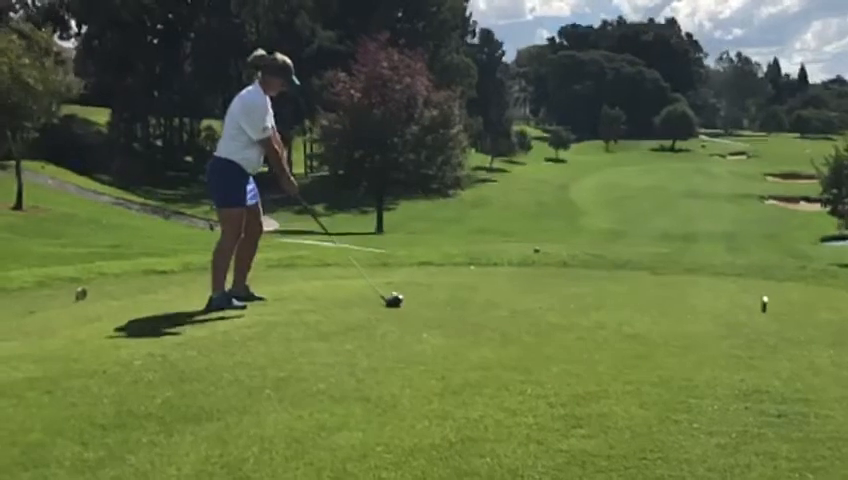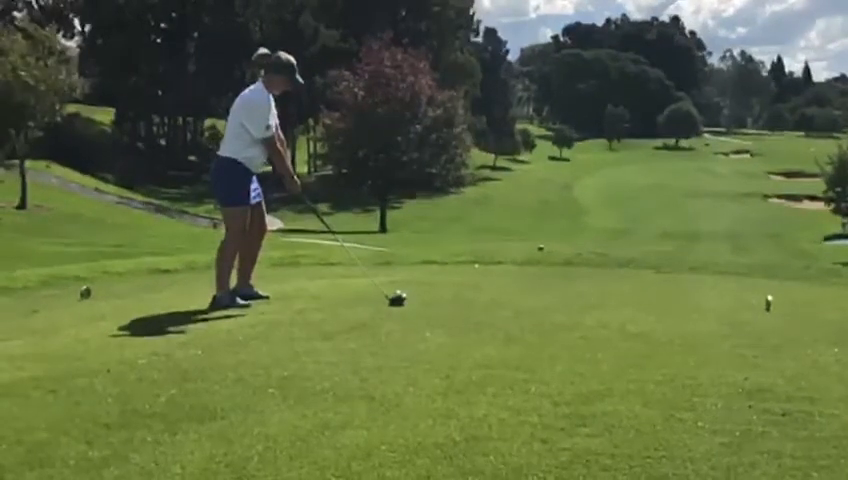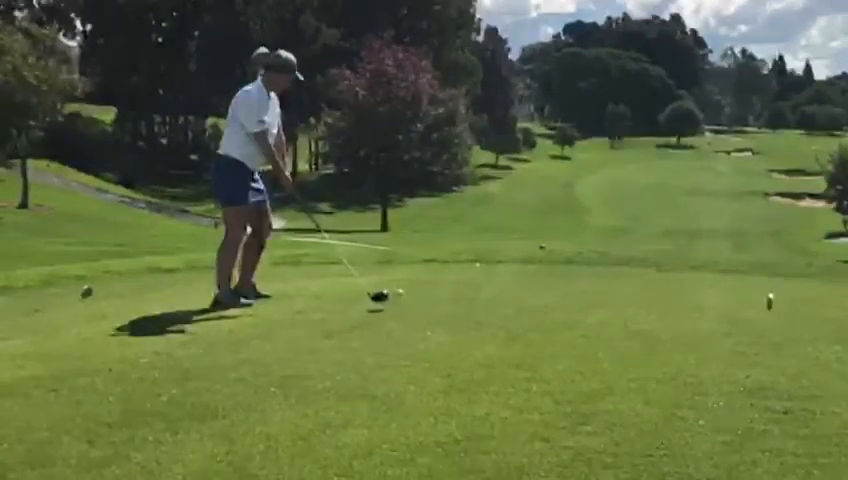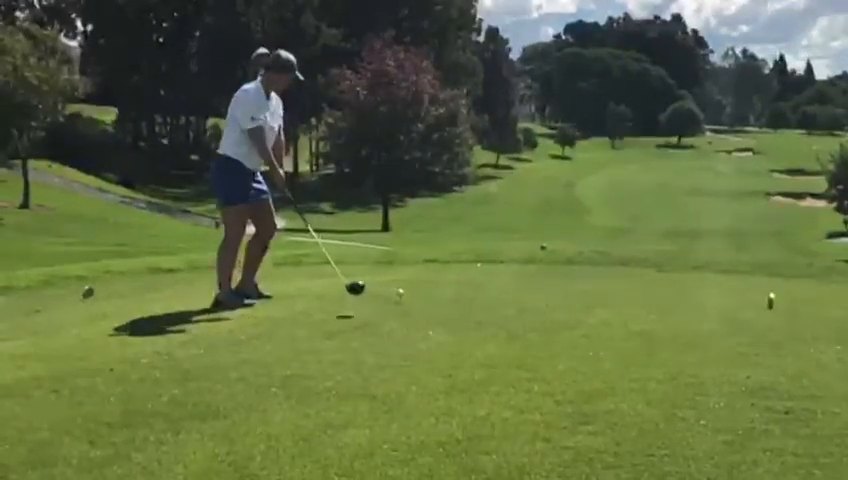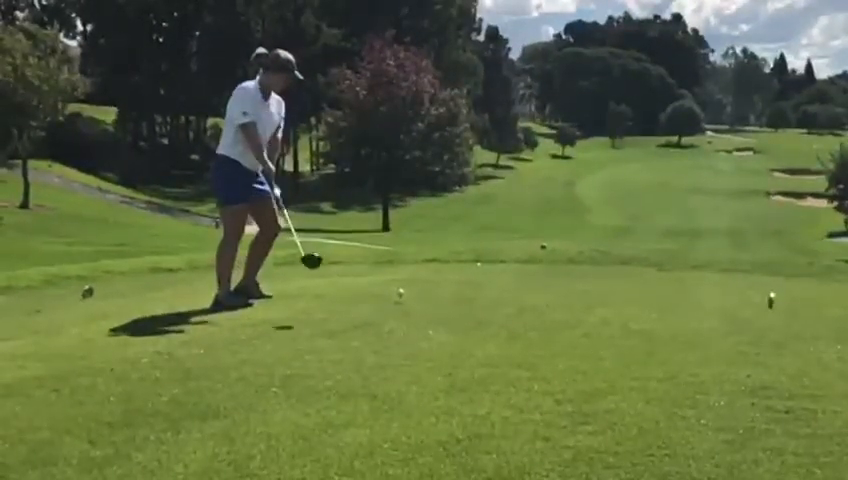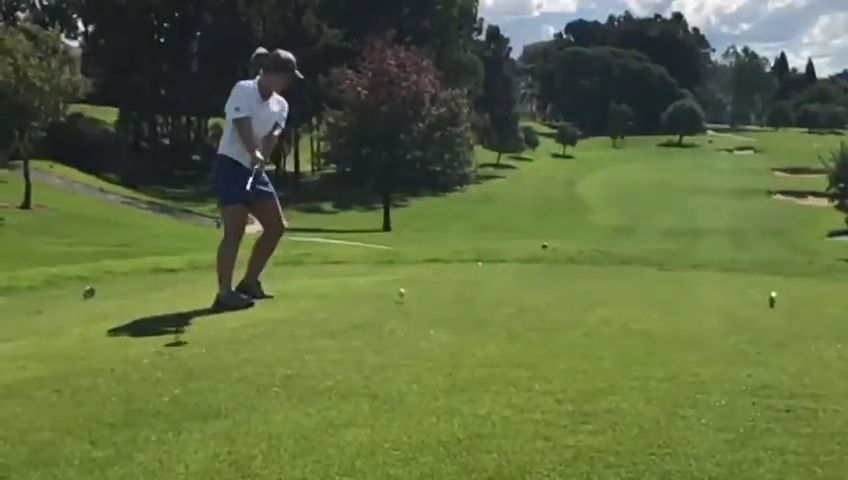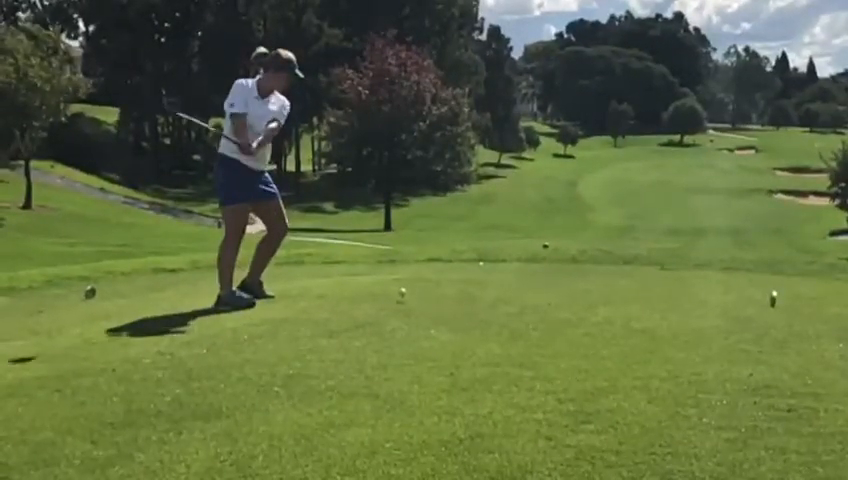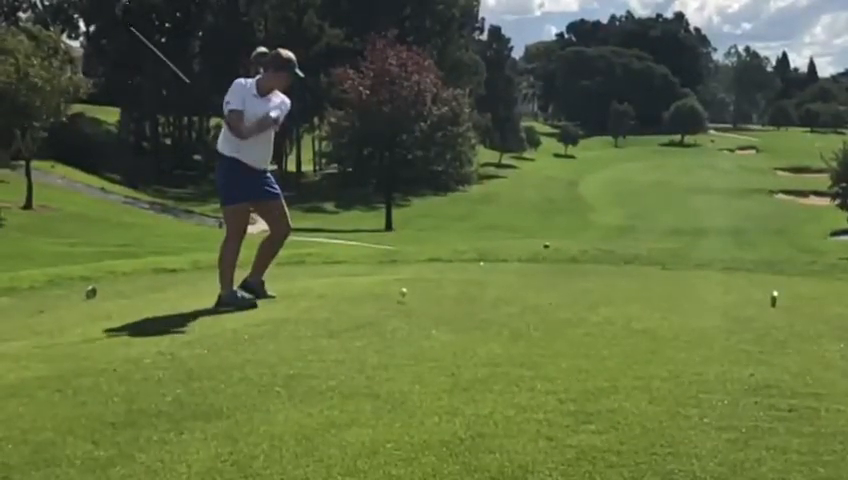
dt=0.5s
person 1, frame 1
left shoulder: (262, 99)
right shoulder: (252, 101)
left elbow: (276, 140)
right elbow: (268, 146)
left wrist: (285, 174)
right wrist: (286, 178)
left hip: (242, 172)
right hip: (228, 171)
left knee: (254, 230)
right knee: (232, 234)
left ankle: (238, 287)
right ankle: (217, 295)
person 1, frame 2
left shoulder: (266, 98)
right shoulder: (256, 99)
left elbow: (279, 139)
right elbow: (270, 145)
left wrist: (288, 173)
right wrist: (289, 177)
left hip: (246, 171)
right hip: (232, 170)
left knee: (257, 229)
right knee: (236, 233)
left ankle: (243, 286)
right ankle: (222, 293)
person 1, frame 3
left shoulder: (271, 98)
right shoulder: (251, 96)
left elbow: (278, 138)
right elbow: (262, 141)
left wrist: (284, 171)
right wrist: (281, 174)
left hip: (248, 171)
right hip: (231, 169)
left knee: (262, 228)
right knee: (236, 232)
left ankle: (244, 286)
right ankle: (223, 293)
person 1, frame 4
left shoulder: (275, 101)
right shoulder: (248, 95)
left elbow: (278, 139)
right elbow: (257, 139)
left wrist: (279, 170)
right wrist: (274, 170)
left hip: (251, 171)
right hip: (231, 168)
left knee: (267, 228)
right knee: (235, 232)
left ankle: (246, 285)
right ankle: (224, 293)
person 1, frame 5
left shoulder: (278, 103)
right shoulder: (245, 92)
left elbow: (275, 137)
right elbow: (249, 133)
left wrist: (270, 165)
right wrist: (265, 163)
left hip: (252, 171)
right hip: (231, 167)
left knee: (271, 227)
right knee: (234, 232)
left ankle: (247, 284)
right ankle: (223, 293)
person 1, frame 6
left shoulder: (281, 105)
right shoulder: (243, 90)
left elbow: (274, 135)
right elbow: (243, 127)
left wrist: (262, 158)
right wrist: (254, 153)
left hip: (255, 171)
right hip: (231, 166)
left knee: (276, 227)
right knee: (234, 232)
left ankle: (249, 282)
right ankle: (224, 293)
person 1, frame 7
left shoulder: (282, 103)
right shoulder: (241, 87)
left elbow: (272, 128)
right elbow: (238, 123)
left wrist: (257, 144)
right wrist: (245, 144)
left hip: (258, 170)
right hip: (233, 166)
left knee: (279, 227)
right knee: (235, 231)
left ankle: (251, 281)
right ankle: (226, 292)
person 1, frame 8
left shoulder: (282, 102)
right shoulder: (240, 87)
left elbow: (269, 121)
right elbow: (233, 120)
left wrist: (249, 131)
right wrist: (238, 128)
left hip: (259, 170)
right hip: (233, 166)
left knee: (282, 227)
right knee: (236, 231)
left ankle: (253, 280)
right ankle: (226, 292)
